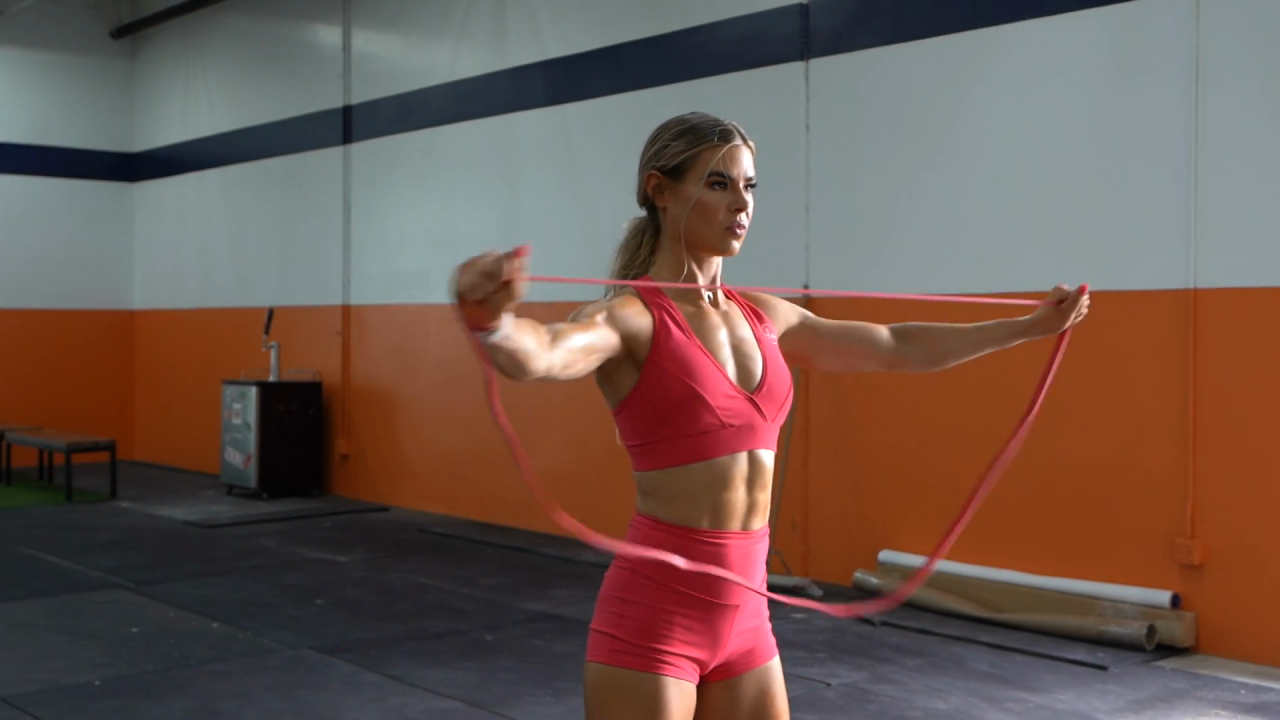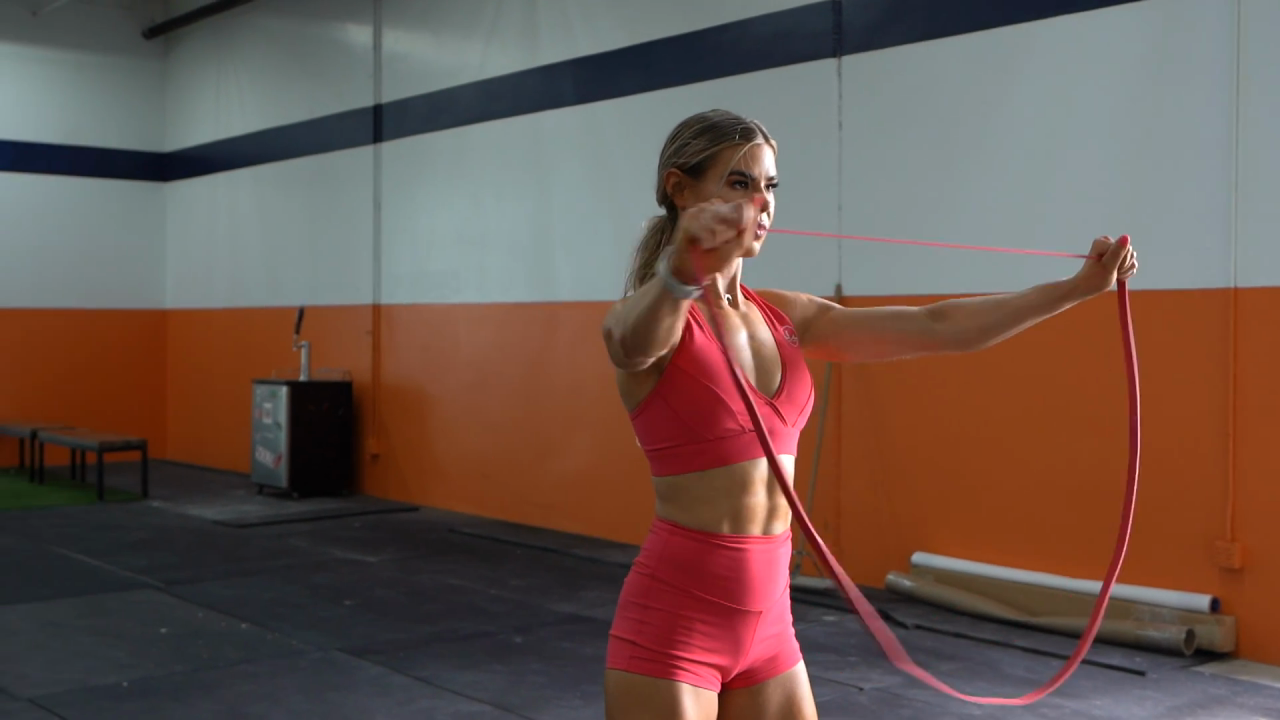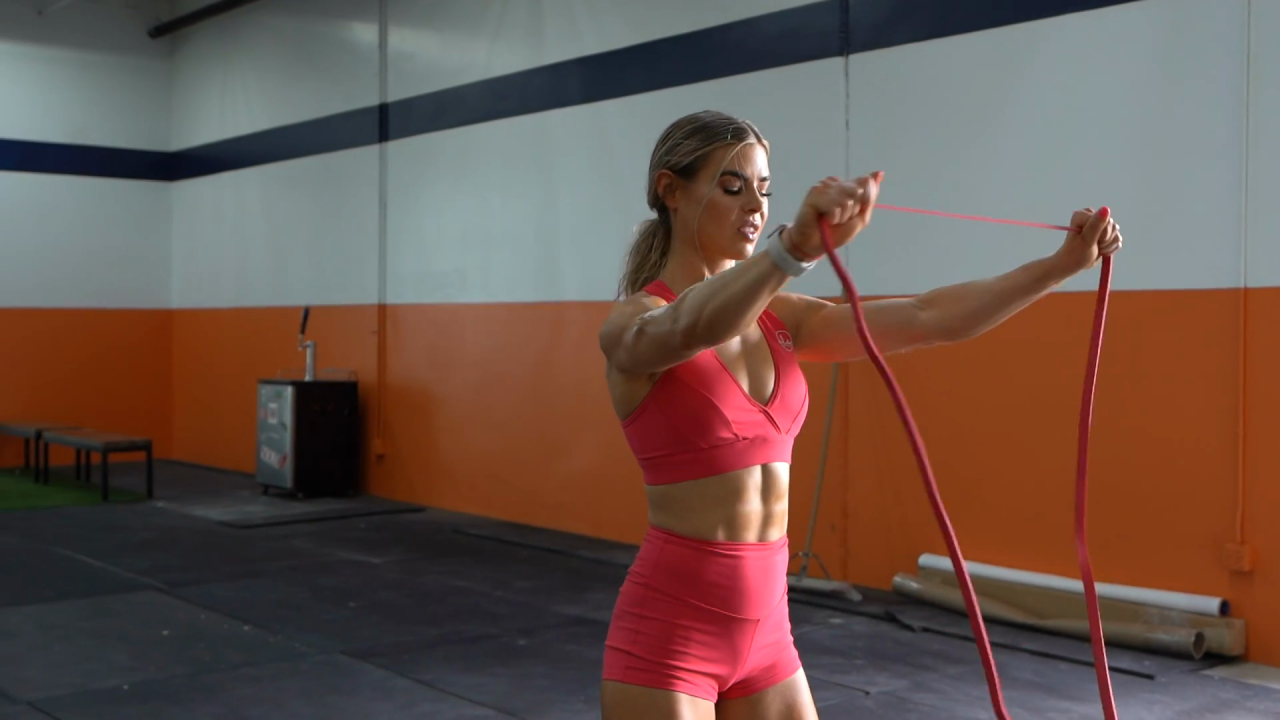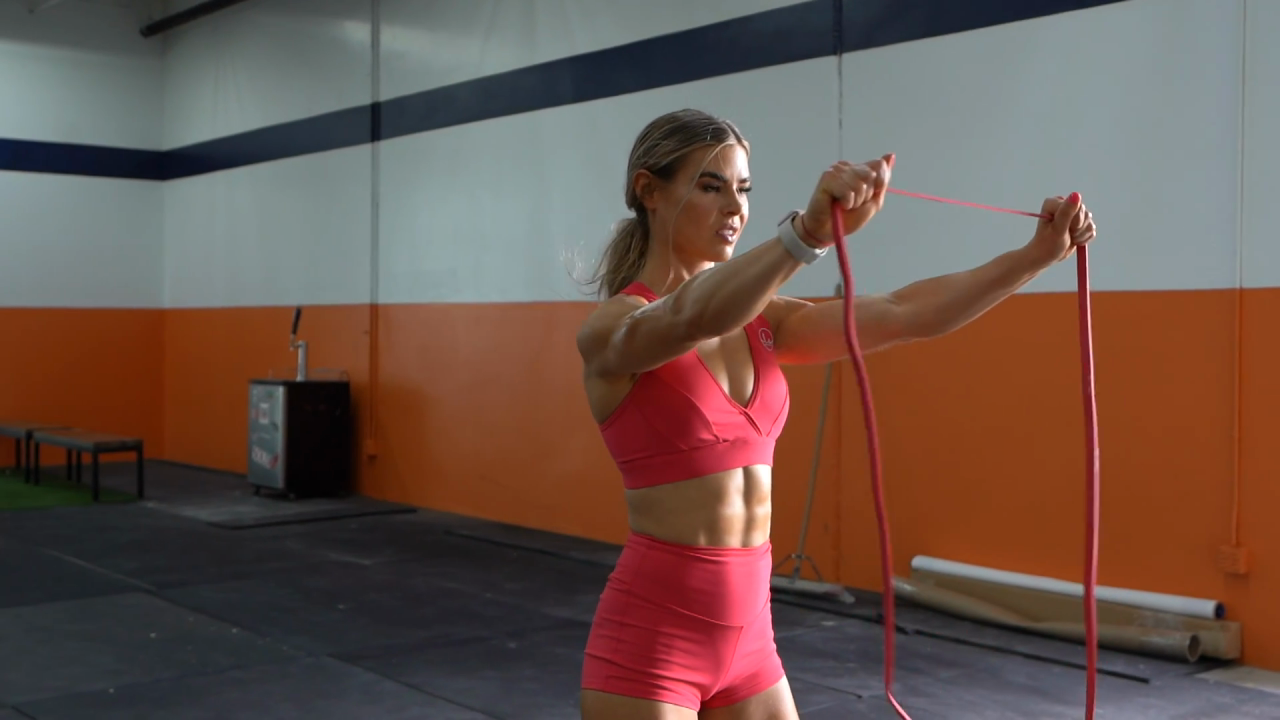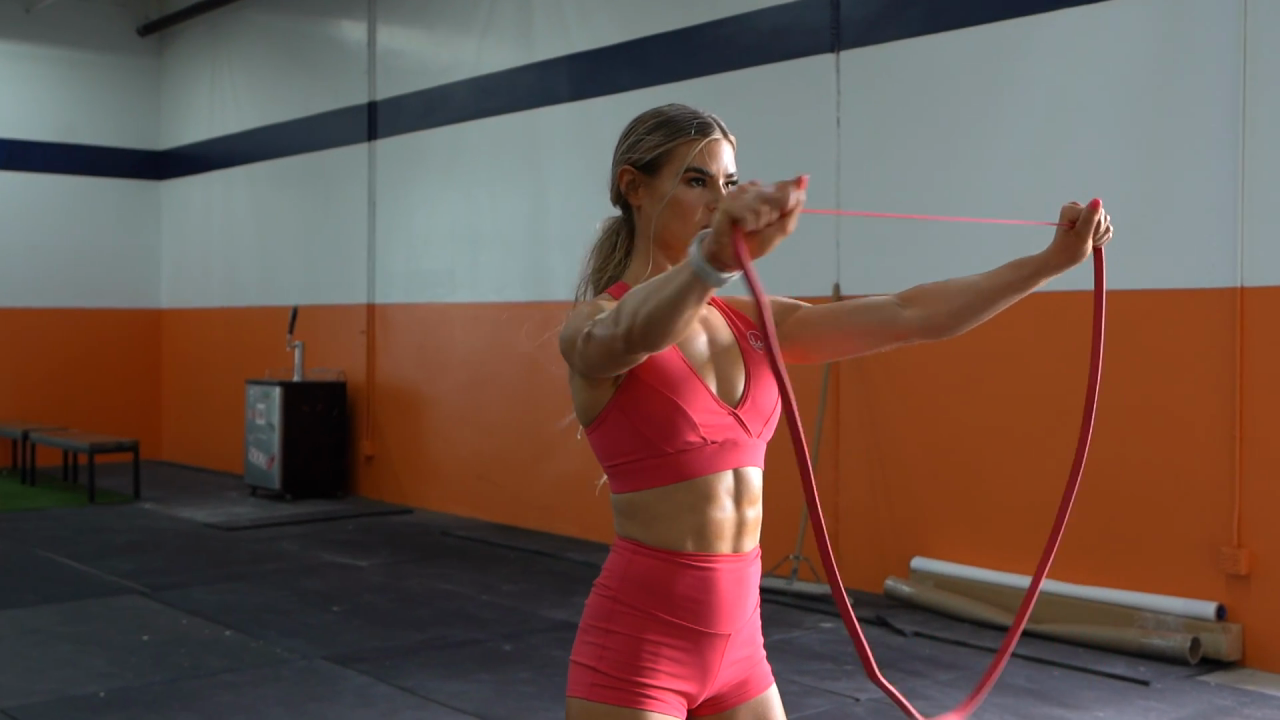
dt=0.3s
person 1, frame 1
left shoulder: (761, 317)
right shoulder: (623, 317)
left elbow: (898, 346)
right elbow: (540, 354)
left wrist: (1031, 325)
right wrist: (490, 322)
left hip: (742, 615)
right hip: (649, 619)
person 1, frame 2
left shoulder: (784, 316)
right shoulder: (639, 318)
left elbow: (938, 328)
right elbow: (641, 340)
left wrist: (1080, 285)
right wrist: (682, 268)
left hip: (765, 623)
right hip: (670, 627)
person 1, frame 3
left shoulder: (780, 320)
right shoulder: (635, 324)
left elbow: (927, 318)
right elbow: (699, 328)
left wrist: (1062, 265)
right wrist: (794, 246)
left hip: (763, 630)
right hip: (666, 635)
person 1, frame 4
left shoulder: (760, 323)
right shoulder: (614, 326)
left elbow: (906, 313)
right elbow: (697, 318)
left wrist: (1036, 254)
right wrist: (809, 235)
left hip: (746, 641)
right hip: (649, 643)
person 1, frame 5
left shoulder: (747, 323)
right shoulder: (595, 327)
left elbow: (909, 316)
right elbow: (637, 333)
left wrist: (1053, 258)
right wrist: (715, 254)
left hip: (734, 646)
right hip: (634, 652)
